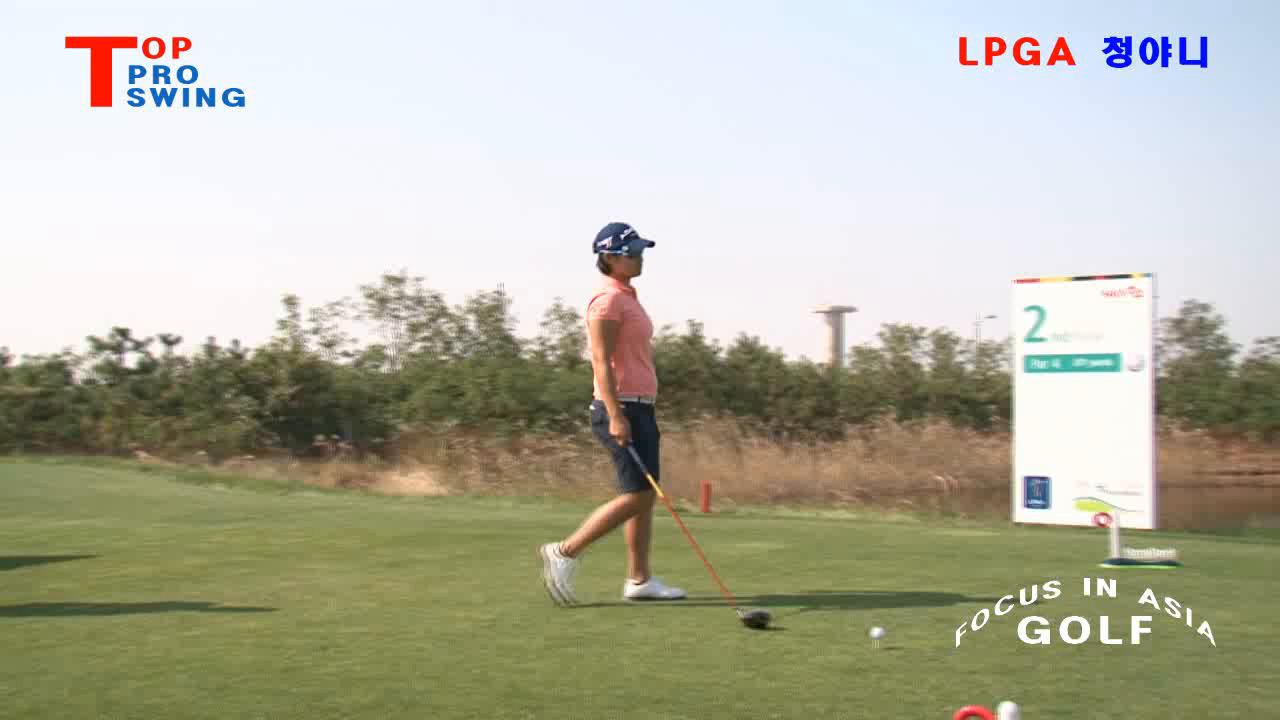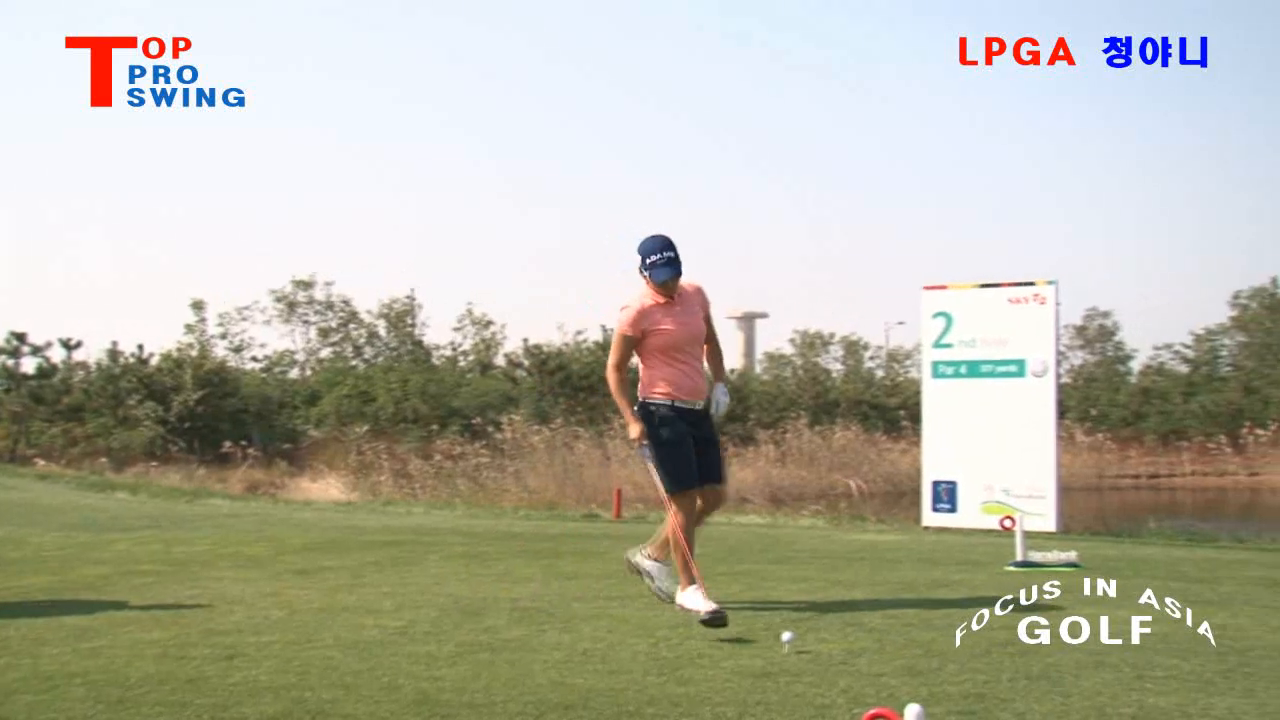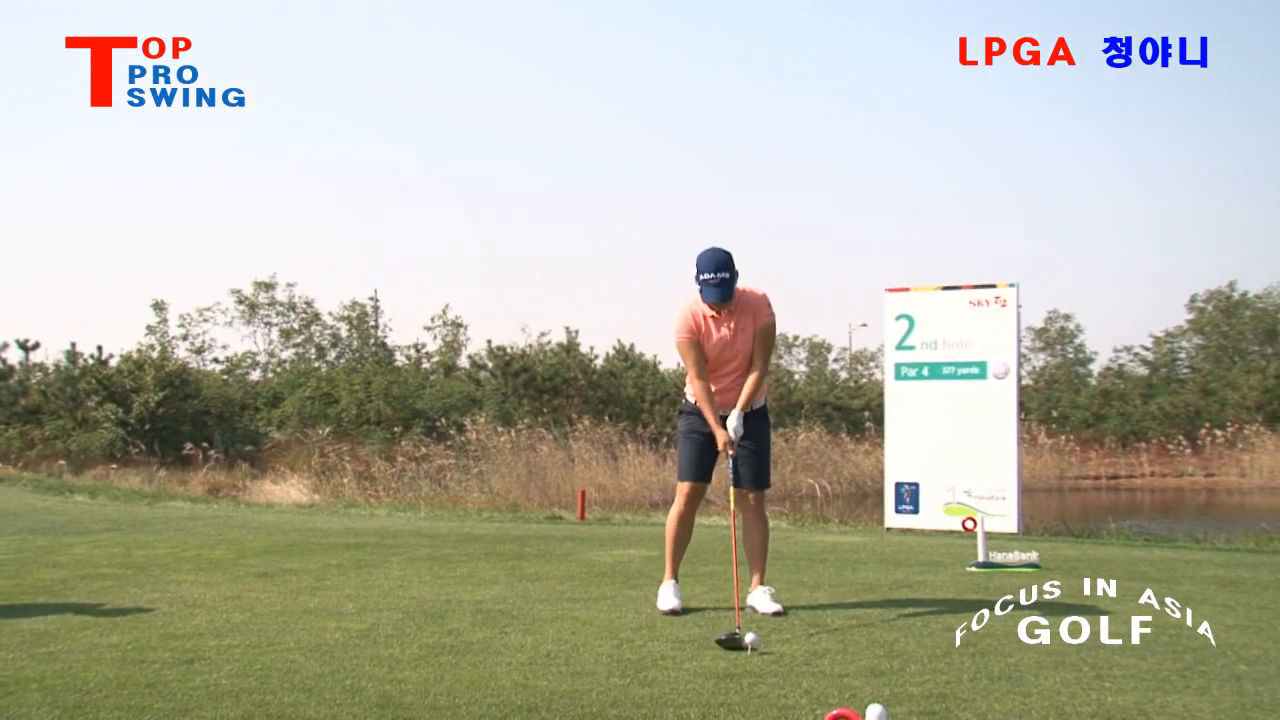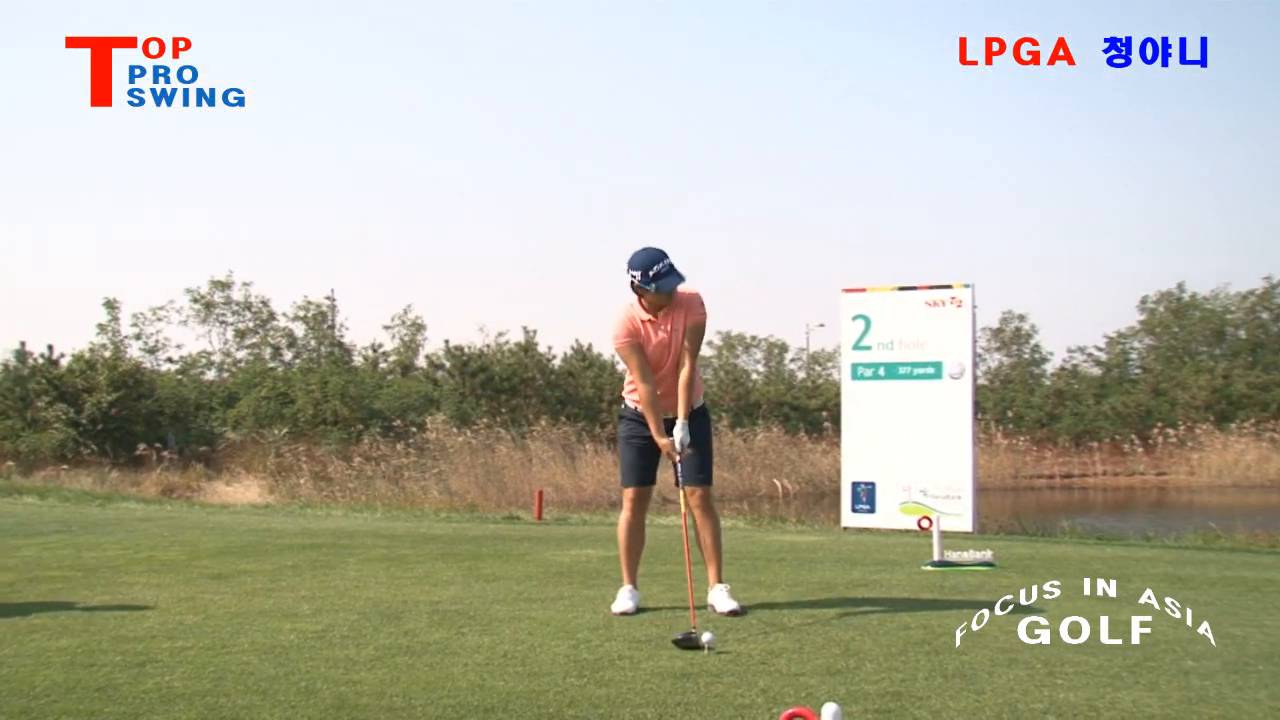
dt=0.7s
person 1, frame 1
left shoulder: (627, 295)
right shoulder: (608, 299)
right elbow: (602, 361)
right wrist: (615, 415)
left hip: (637, 407)
right hip: (623, 409)
left knee: (640, 497)
right knee: (634, 498)
left ankle: (640, 579)
right ankle: (563, 552)
person 1, frame 2
left shoulder: (695, 294)
right shoulder: (638, 312)
left elbow: (710, 342)
right elbow: (615, 369)
left wrist: (719, 382)
right wrist: (632, 419)
left hip: (698, 410)
right hip: (662, 413)
left knee: (713, 496)
right knee: (683, 500)
left ankle: (653, 555)
right ankle: (686, 586)
person 1, frame 3
left shoulder: (759, 304)
right shoulder: (689, 318)
left elbow: (760, 365)
right elbow: (698, 378)
left wrist: (738, 413)
right wrist: (717, 429)
left hip: (750, 413)
right hip: (700, 413)
left knee: (753, 500)
right knee: (687, 495)
left ankle: (757, 589)
right ankle: (670, 583)
person 1, frame 4
left shoulder: (692, 303)
right shoulder: (626, 323)
left elbow: (688, 365)
right elbow: (643, 383)
left wrist: (682, 423)
right wrist: (659, 437)
left hip: (690, 413)
right hip: (639, 417)
left knee: (700, 497)
right knee: (634, 500)
left ankle: (717, 587)
right ankle: (628, 588)
